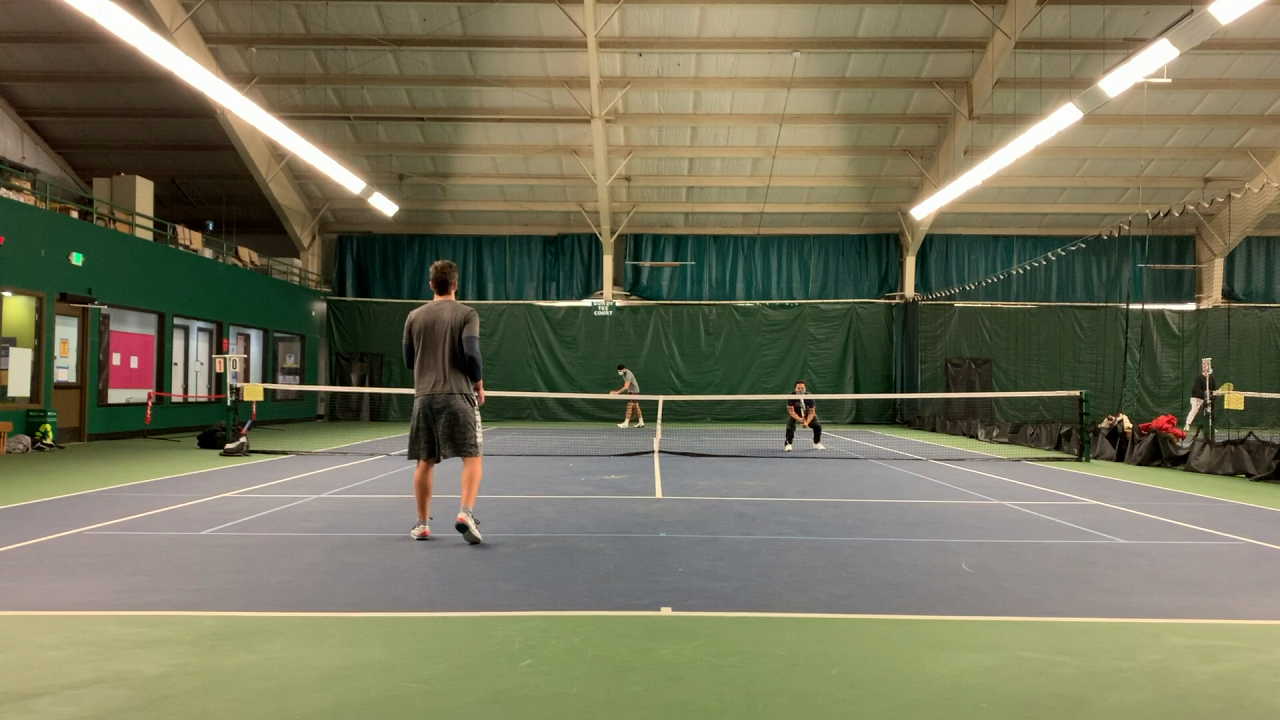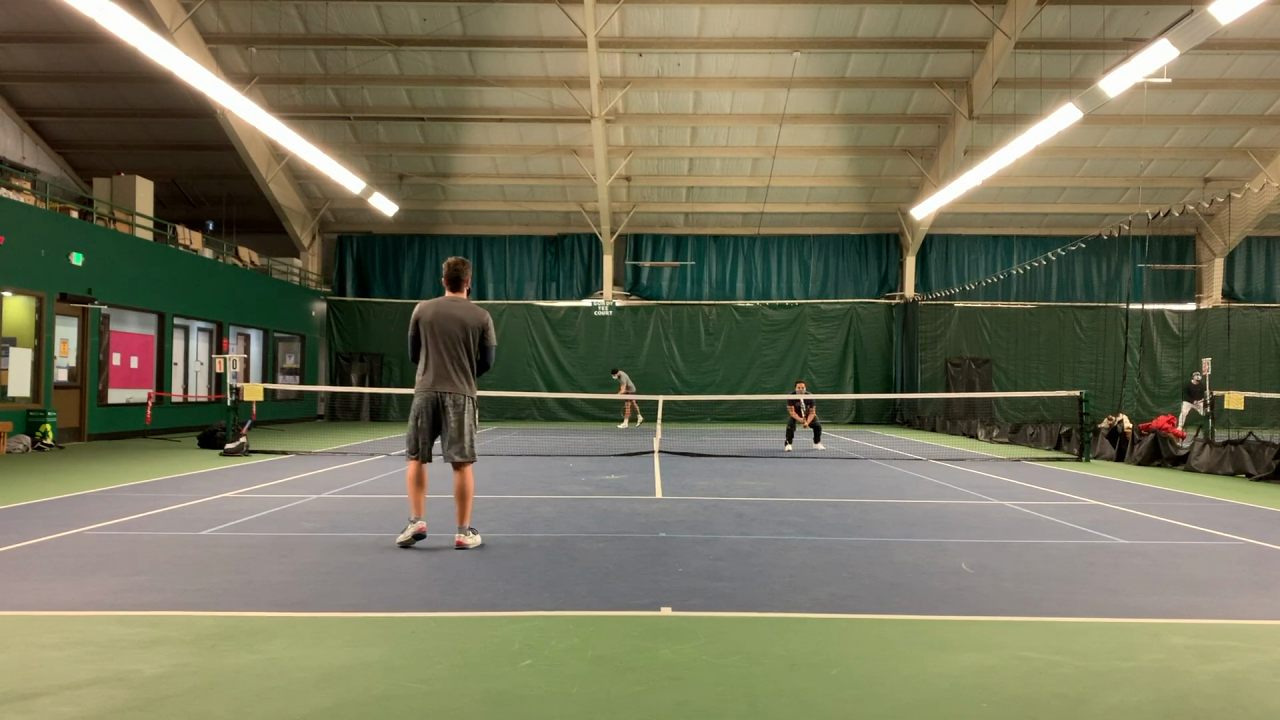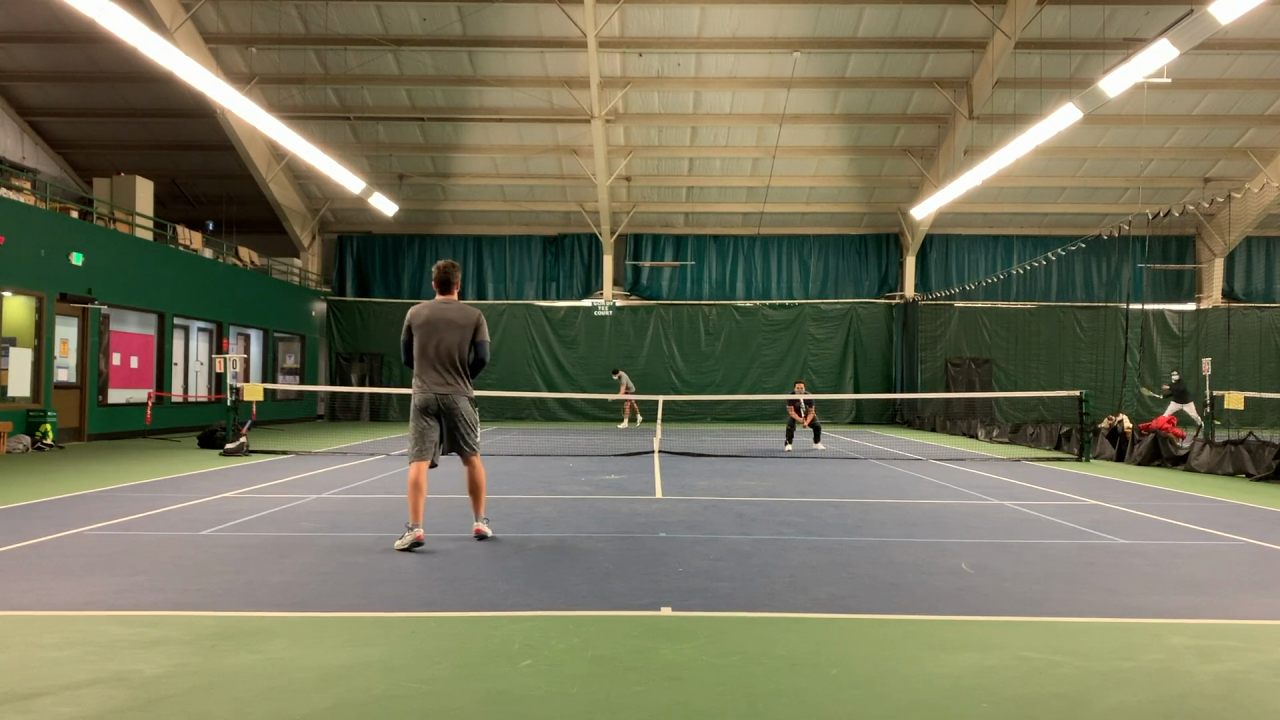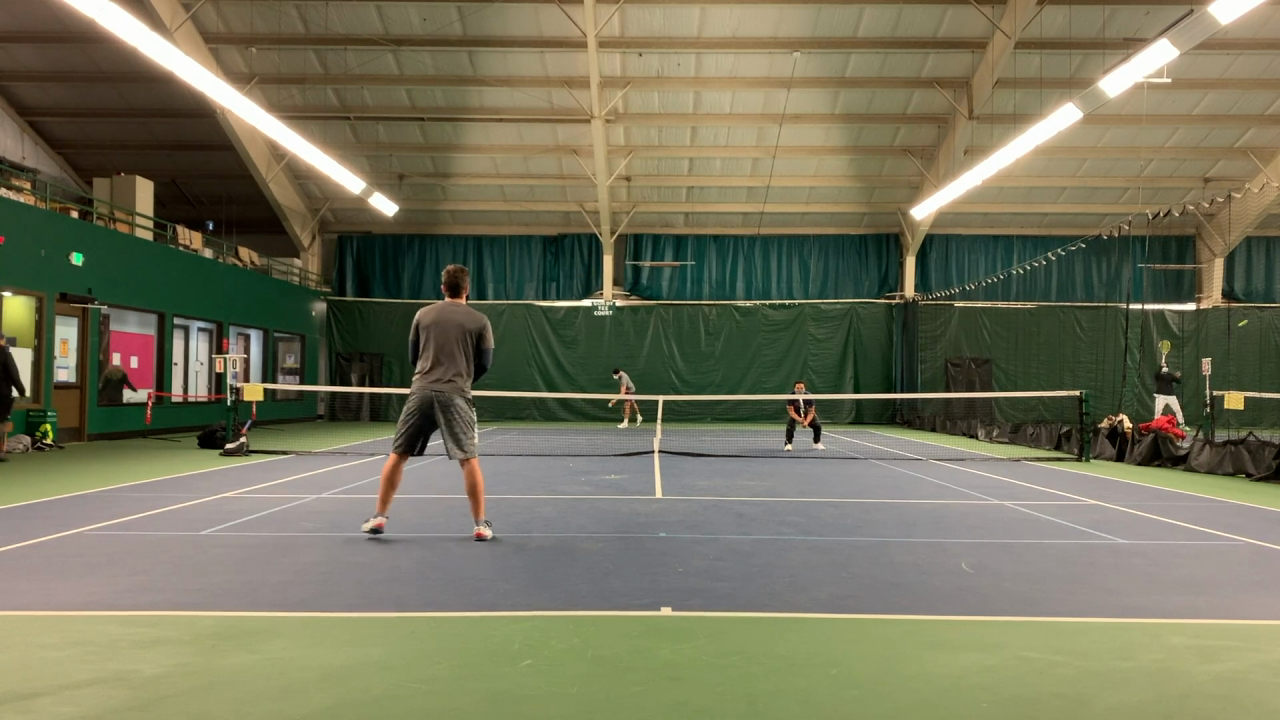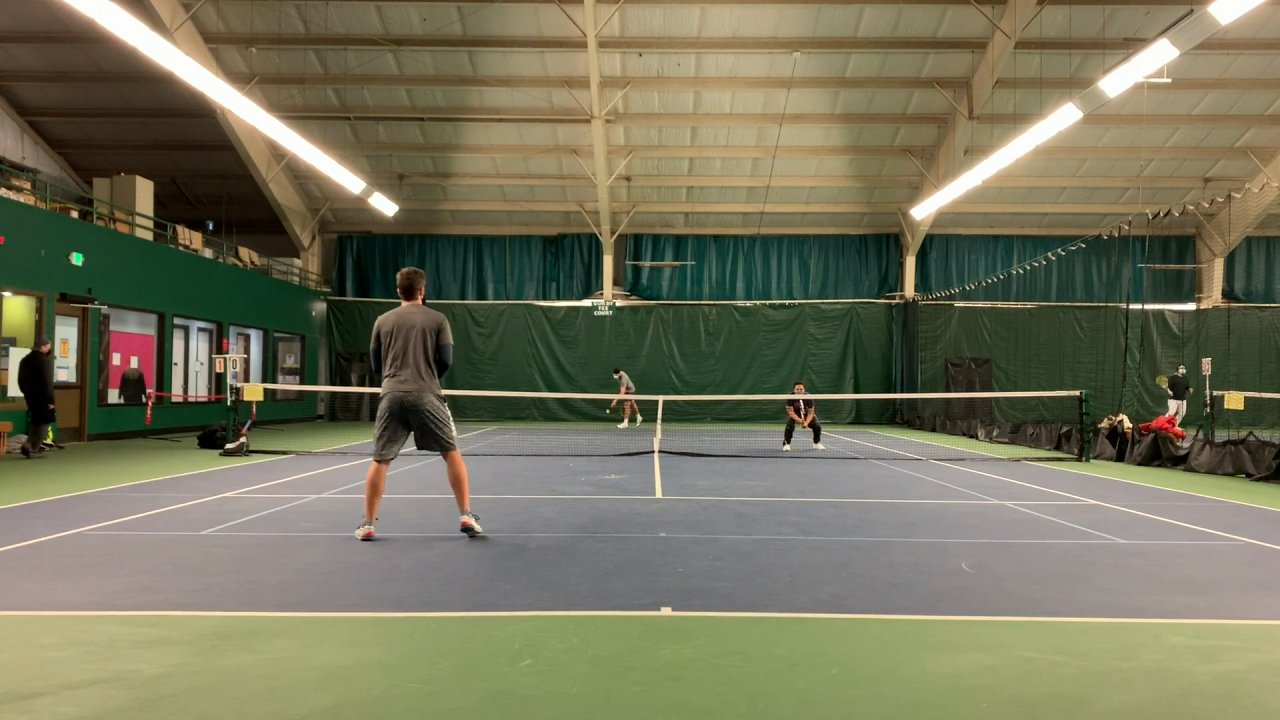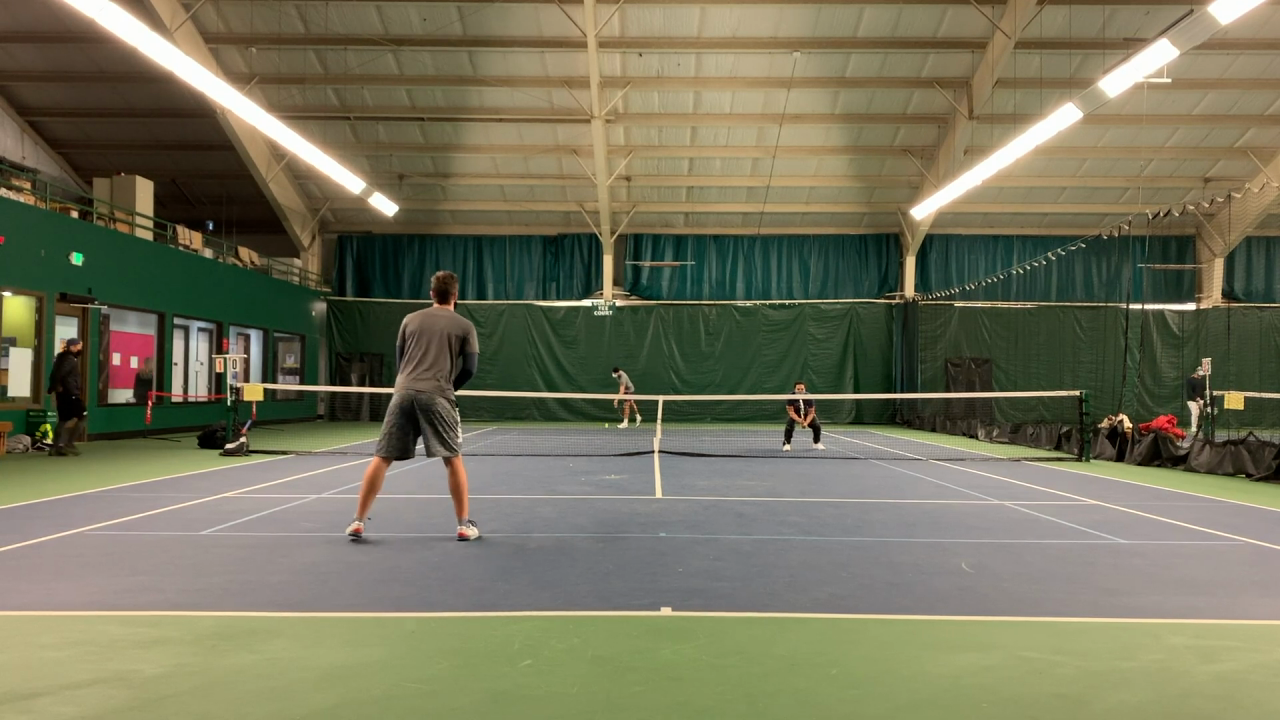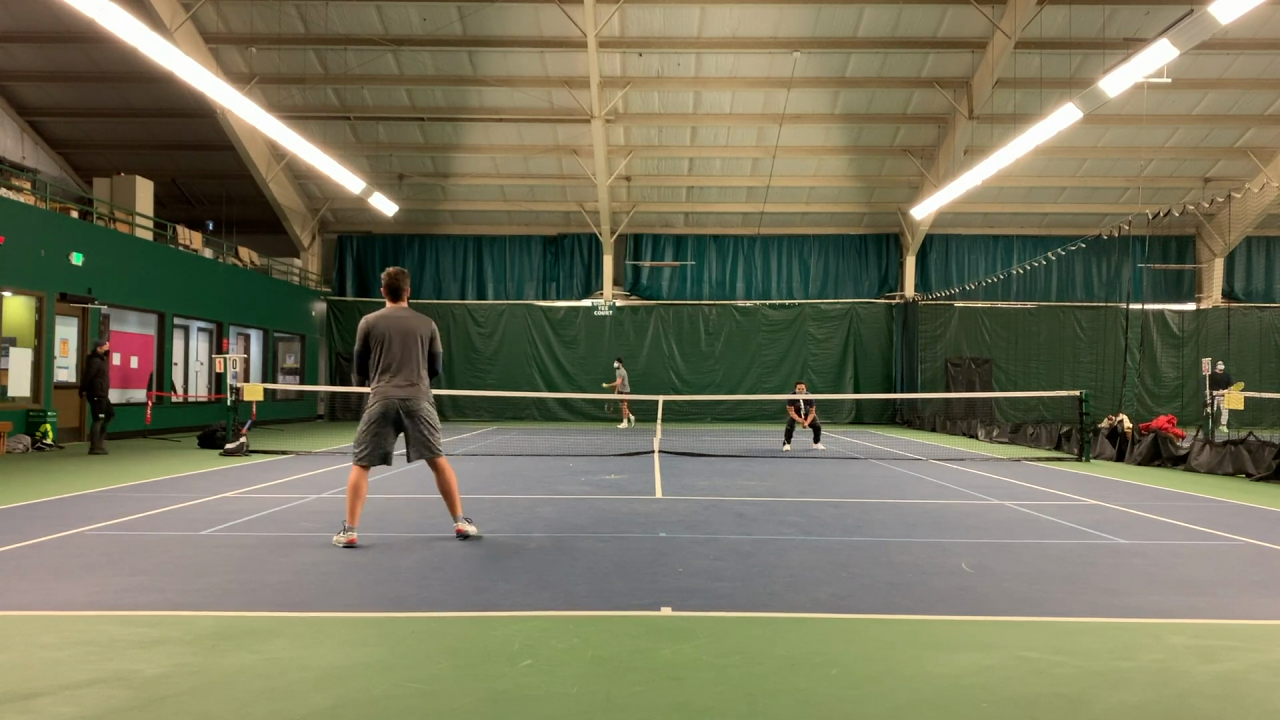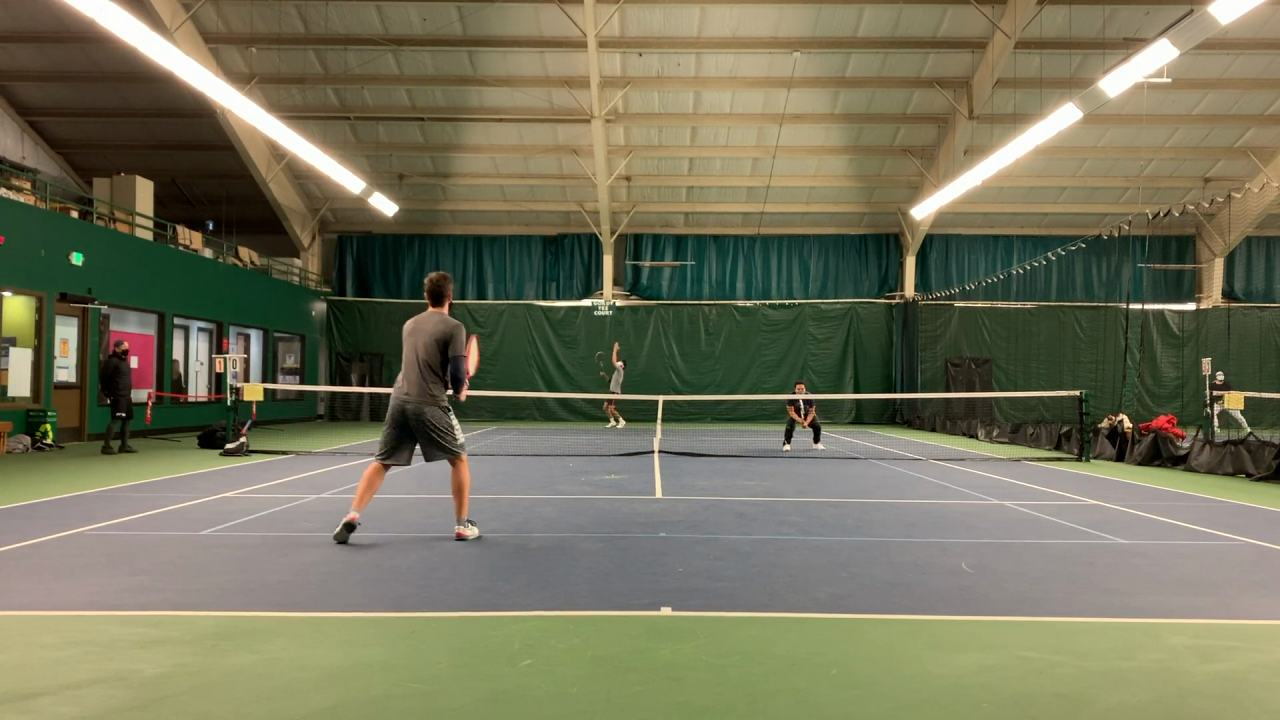
dt=0.5s
person 1, frame 1
left shoulder: (414, 316)
right shoulder: (467, 313)
left elbow: (408, 360)
right elbow: (471, 354)
right wrist: (478, 381)
left hip: (425, 396)
right hip: (458, 395)
left knee: (425, 462)
right knee: (472, 457)
left ankle: (422, 524)
right ankle: (466, 513)
person 1, frame 2
left shoulder: (422, 310)
right shoulder: (481, 316)
left elbow: (413, 353)
right elbow: (487, 361)
left hip: (426, 393)
right hip: (461, 395)
left knee: (416, 459)
right knee: (462, 464)
left ankle: (417, 521)
right ankle: (464, 532)
person 1, frame 3
left shoulder: (415, 314)
right shoulder: (474, 316)
left elbow: (406, 357)
right elbow: (481, 358)
left hip: (424, 396)
right hip: (458, 396)
left knee: (419, 462)
right knee: (472, 458)
left ankle: (415, 527)
right ankle: (480, 521)
person 1, frame 4
left shoulder: (423, 315)
right shoulder: (479, 321)
left elbow: (413, 356)
right elbow: (484, 364)
left hip: (421, 392)
right hip: (456, 396)
left knee: (398, 454)
right knee: (469, 459)
left ankle: (379, 516)
right ankle: (481, 525)
person 1, frame 5
left shoulder: (383, 321)
right shoulder: (438, 319)
left elbow: (375, 364)
right elbow: (445, 360)
left hip: (391, 396)
right hip: (425, 395)
left knee: (380, 460)
right knee: (452, 453)
left ankle: (368, 524)
right ankle: (466, 516)
person 1, frame 6
left shoulder: (410, 320)
right shoulder: (465, 326)
right elbow: (470, 369)
left hip: (404, 393)
right hip: (437, 397)
left knee: (382, 458)
right knee: (453, 460)
left ankle: (359, 521)
right ankle: (464, 525)
person 1, frame 7
left shoulder: (368, 322)
right shoulder: (427, 324)
left elbow: (359, 369)
right elbow: (436, 368)
left hip: (382, 401)
right hip: (418, 401)
left knee: (361, 465)
right knee: (438, 461)
left ankle: (350, 530)
right ankle: (461, 522)
person 1, frame 8
left shoulder: (410, 325)
right shoulder: (454, 328)
right elbow: (457, 372)
right wrist: (460, 389)
left hip: (399, 402)
right hip: (430, 405)
left knee: (381, 463)
right knee: (459, 460)
left ankle: (353, 515)
right ankle: (462, 525)
